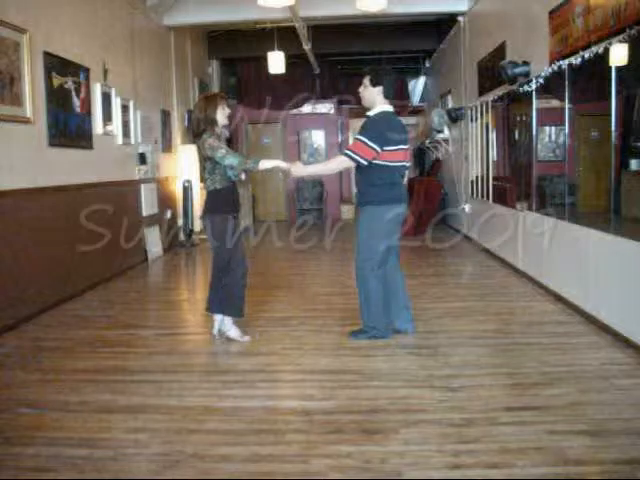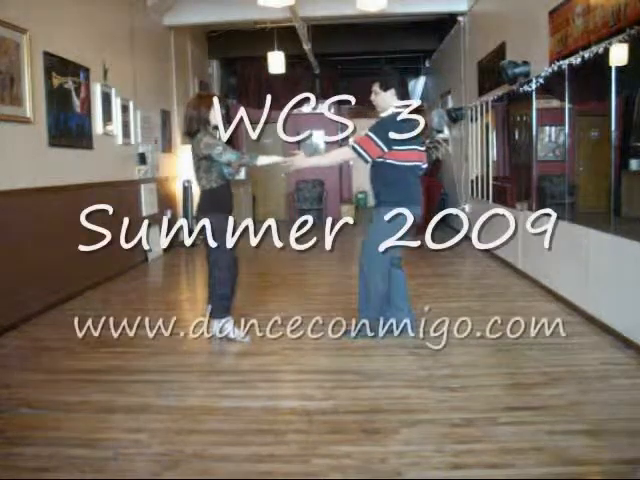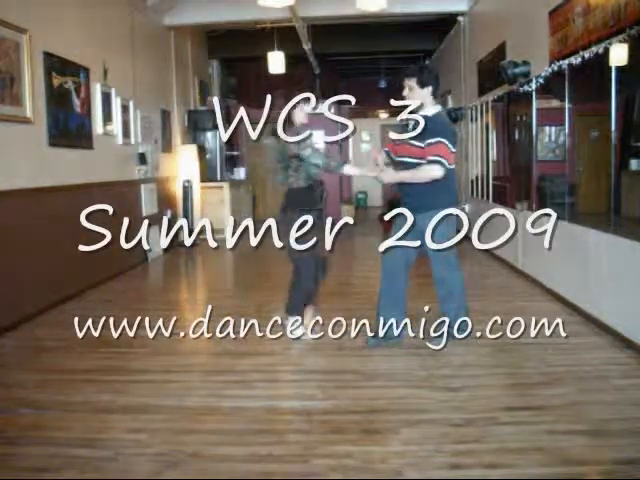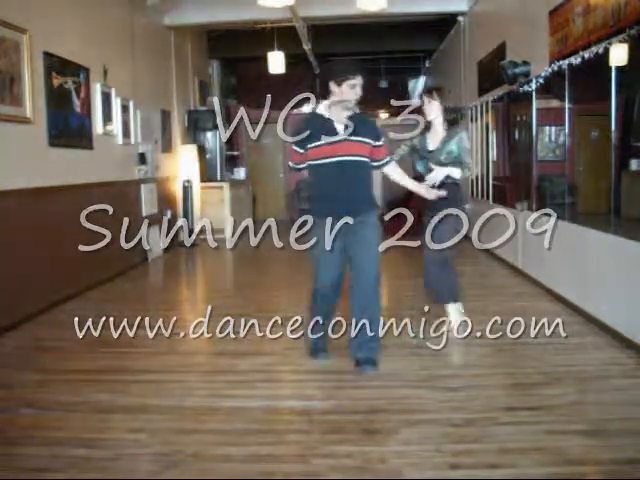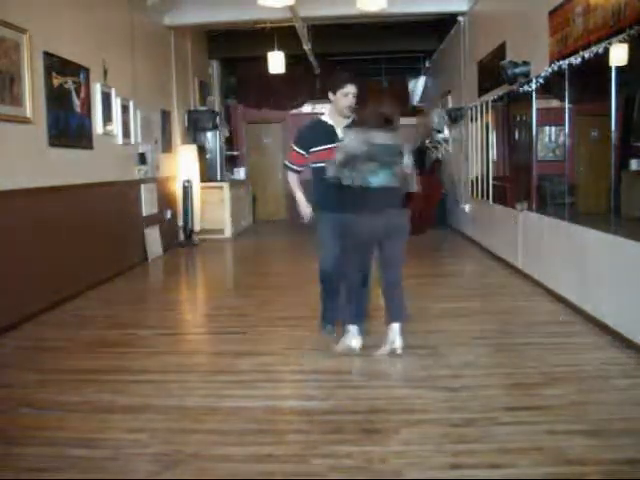
dt=1s
person 1, frame 1
left shoulder: (376, 124)
right shoulder: (397, 124)
left elbow: (347, 160)
left wrist: (304, 170)
left hip: (378, 206)
right hip: (395, 203)
left knee: (368, 265)
right knee: (388, 262)
left ankle: (376, 325)
right ankle: (400, 320)
person 1, frame 2
left shoulder: (389, 125)
right shoulder: (413, 124)
left elbow: (349, 153)
left wrist: (307, 162)
left hip: (394, 206)
right hip: (409, 203)
left knee: (372, 260)
right knee: (391, 261)
left ankle: (370, 322)
right ankle: (400, 318)
person 1, frame 3
left shoulder: (439, 125)
right shoulder: (410, 124)
left elbow: (435, 170)
right elbow: (393, 156)
left wrist: (396, 177)
right wrist: (380, 165)
left hip: (435, 211)
right hip: (409, 211)
left knee: (444, 269)
right knee: (393, 264)
left ankle: (456, 326)
right ankle: (391, 326)
person 1, frame 4
left shoulder: (367, 127)
right shoulder: (308, 126)
left elbow: (386, 164)
right elbow: (298, 167)
left wrist: (418, 187)
right wrist: (328, 182)
left hip: (364, 217)
right hip: (325, 218)
left knee: (367, 281)
right knee: (325, 282)
left ankle: (365, 350)
right ankle: (317, 337)
person 1, frame 5
right shoulder: (311, 132)
right elbow: (292, 170)
right wrist: (302, 201)
right hip: (327, 211)
right knee: (331, 264)
right ankle: (330, 316)
person 2, frame 1
left shoulder: (215, 138)
right shoulder: (210, 140)
left elbow: (232, 169)
right elbow: (240, 163)
right wrist: (277, 163)
left hip: (224, 211)
right hip: (219, 213)
left knee: (224, 266)
right knee: (236, 265)
left ankle: (219, 322)
right ankle: (227, 323)
person 2, frame 2
left shoulder: (207, 139)
right shoulder: (204, 140)
left elbow: (230, 163)
right elbow: (237, 157)
right wrist: (276, 159)
left hip: (219, 210)
right hip: (213, 211)
left knee: (228, 264)
right knee: (221, 266)
left ankle: (220, 320)
right ankle: (222, 323)
person 2, frame 3
left shoulder: (301, 137)
right shoulder: (292, 138)
right elbow: (324, 162)
right wrist: (364, 171)
left hip: (311, 208)
right hip: (298, 210)
left knee: (317, 263)
right knee: (306, 266)
left ankle: (305, 310)
right ankle: (294, 320)
person 2, frame 4
left shoulder: (458, 135)
right shoulder: (419, 138)
left elbow: (468, 170)
right elbow: (394, 158)
left wrist: (445, 171)
left hip: (451, 207)
right hip: (430, 207)
left knee: (433, 261)
right knee: (440, 262)
left ankle: (453, 309)
right ankle: (453, 309)
person 2, frame 5
left shoulder: (355, 136)
right shoulder: (397, 139)
left elbow: (332, 171)
right elbow: (408, 174)
left wrist: (347, 175)
right wrist: (407, 185)
left hip: (363, 215)
right hip: (396, 212)
left knee: (355, 274)
right knee: (392, 276)
left ankle: (353, 334)
right ankle: (395, 336)
